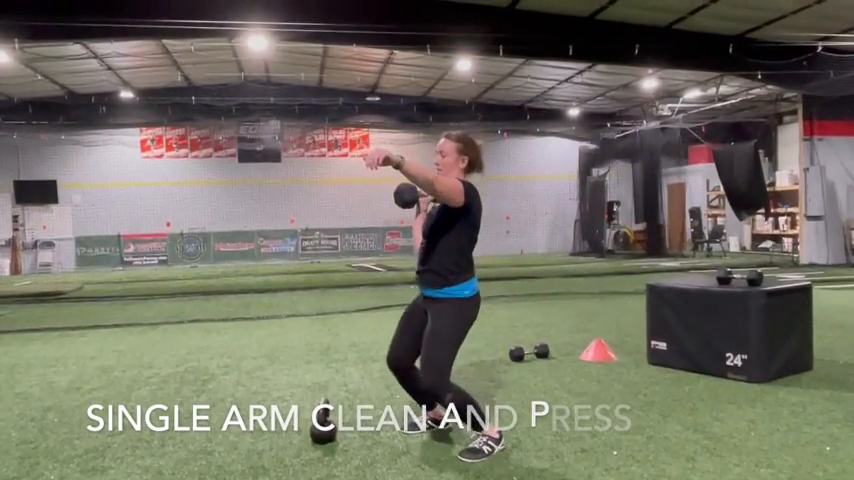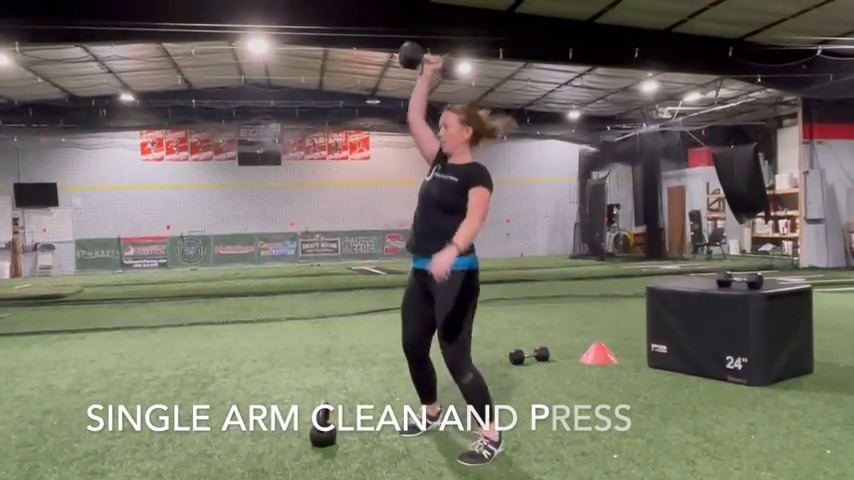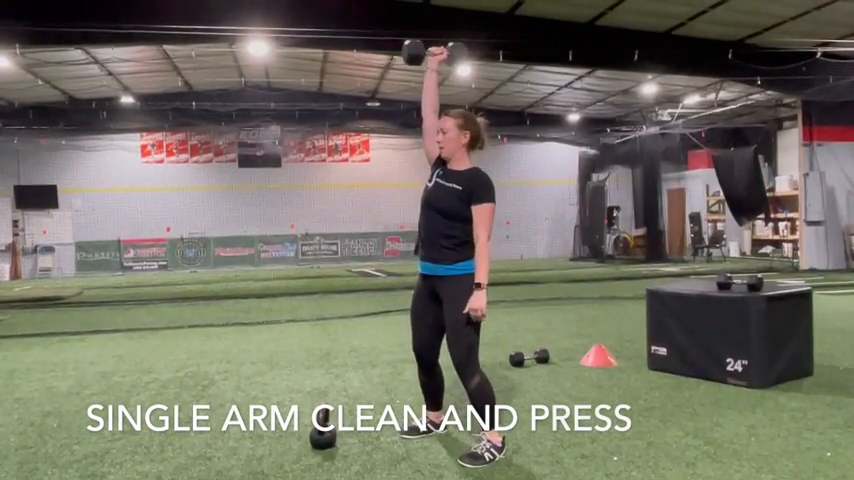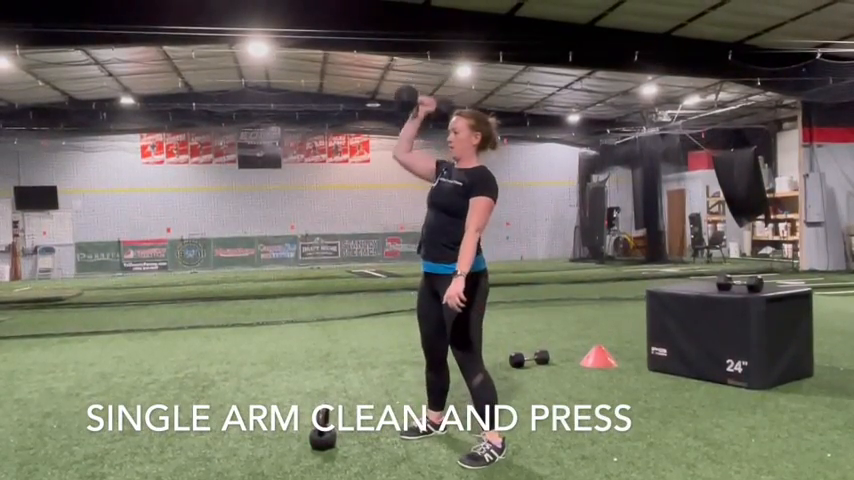
dt=0.5s
person 1, frame 1
left shoulder: (464, 194)
right shoulder: (442, 202)
left elbow: (430, 180)
right elbow: (423, 245)
left wrist: (394, 159)
right wrist: (421, 211)
left hip: (455, 301)
right hip: (429, 296)
left knee: (433, 377)
right knee: (398, 360)
left ankle: (491, 434)
right ankle: (435, 415)
person 1, frame 2
left shoulder: (476, 175)
right shoulder: (439, 162)
left elbow: (473, 221)
right elbow: (414, 118)
left wrist: (451, 252)
right wrist: (425, 76)
left hip: (456, 275)
right hip: (421, 272)
left knee: (456, 358)
right knee: (413, 347)
left ankle: (490, 435)
right ankle: (430, 412)
person 1, frame 3
left shoulder: (477, 182)
right shoulder: (438, 167)
left elbow: (482, 240)
right elbow: (427, 113)
left wrist: (480, 289)
right wrist: (432, 68)
left hip: (460, 281)
right hip: (429, 279)
left knee: (464, 360)
right knee: (424, 353)
left ankle: (494, 439)
right ankle: (434, 419)
person 1, frame 4
left shoulder: (482, 179)
right shoulder: (444, 170)
left elbow: (472, 232)
right elbow: (401, 153)
left wrist: (460, 278)
right wrist: (418, 115)
left hip: (463, 279)
right hip: (431, 277)
left knee: (468, 358)
right knee: (433, 352)
left ankle: (494, 441)
right ankle: (434, 419)
